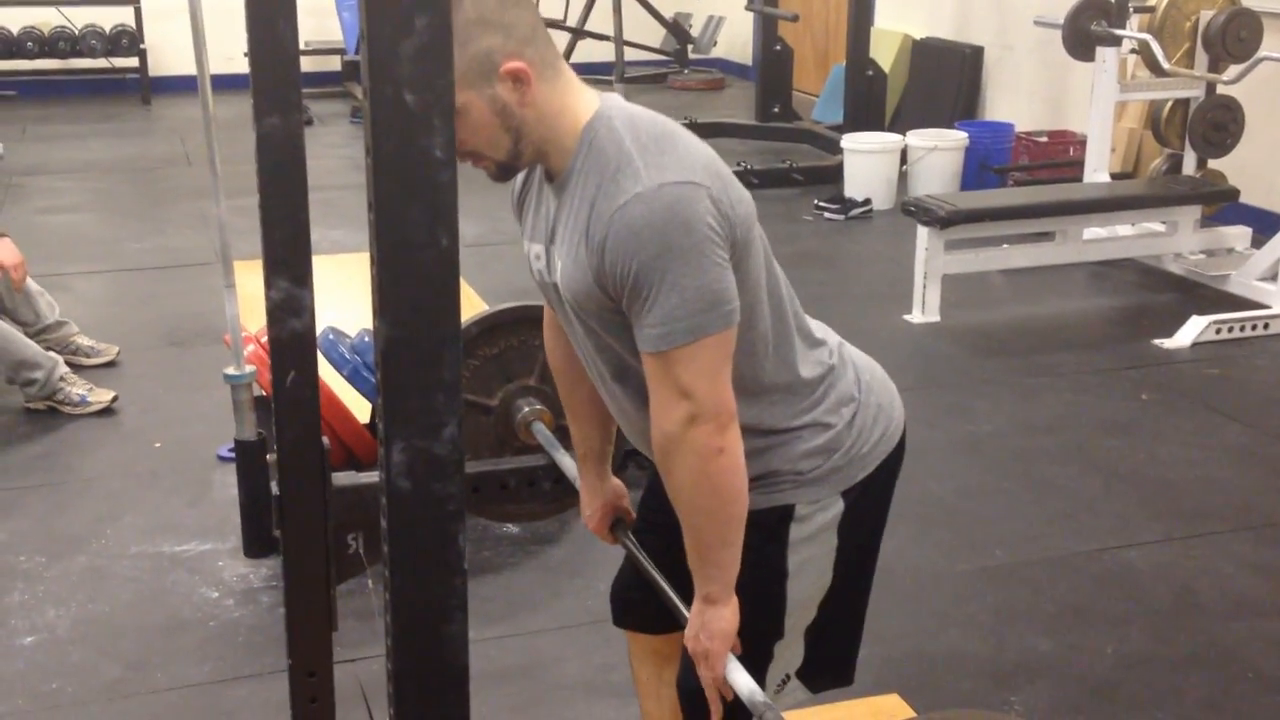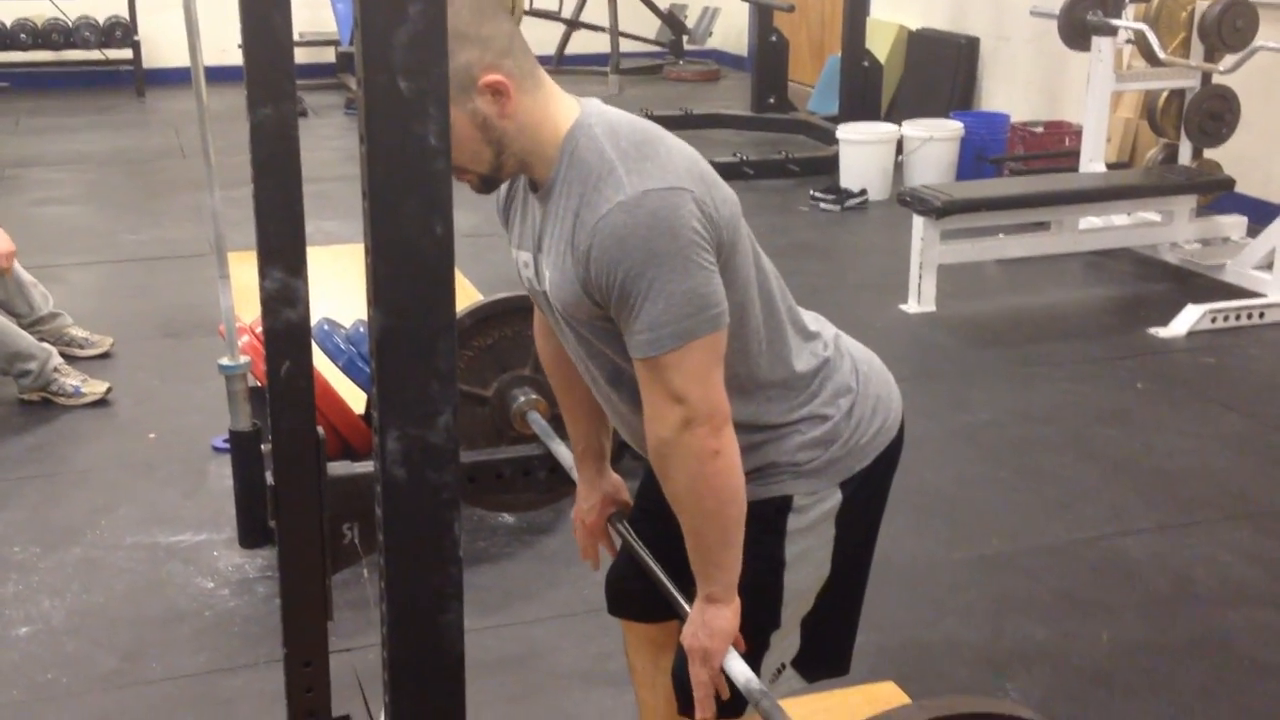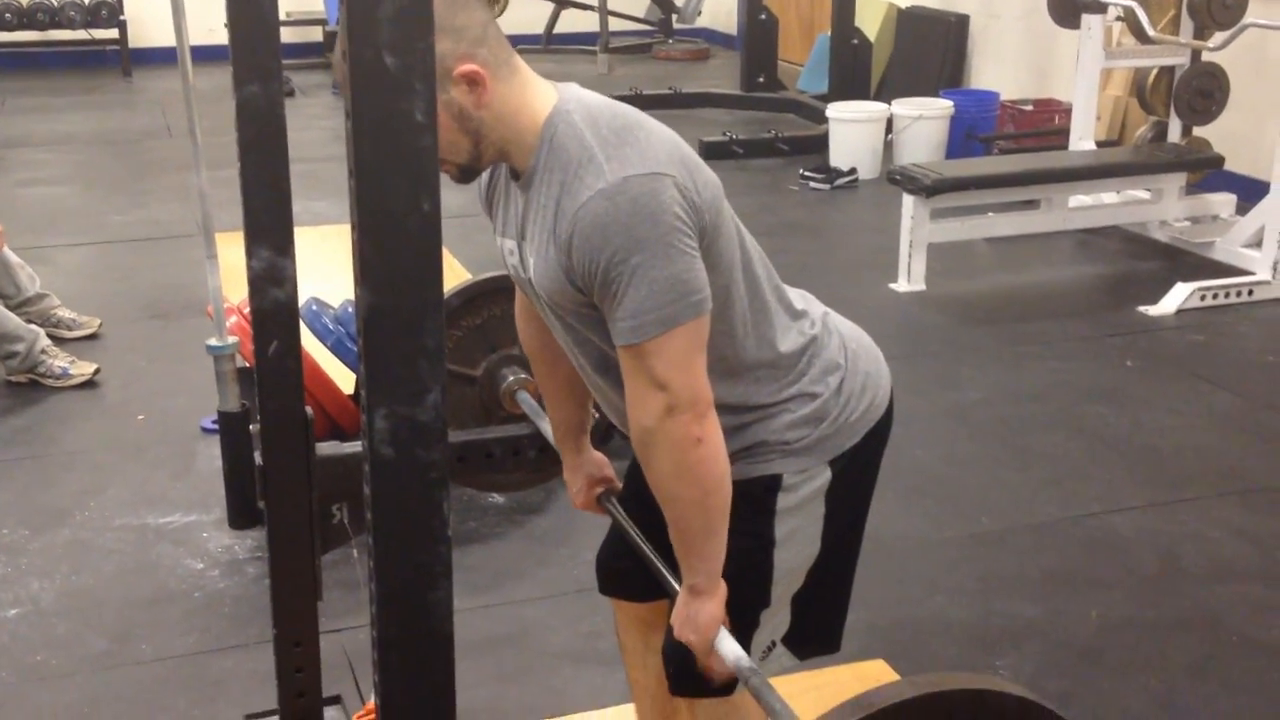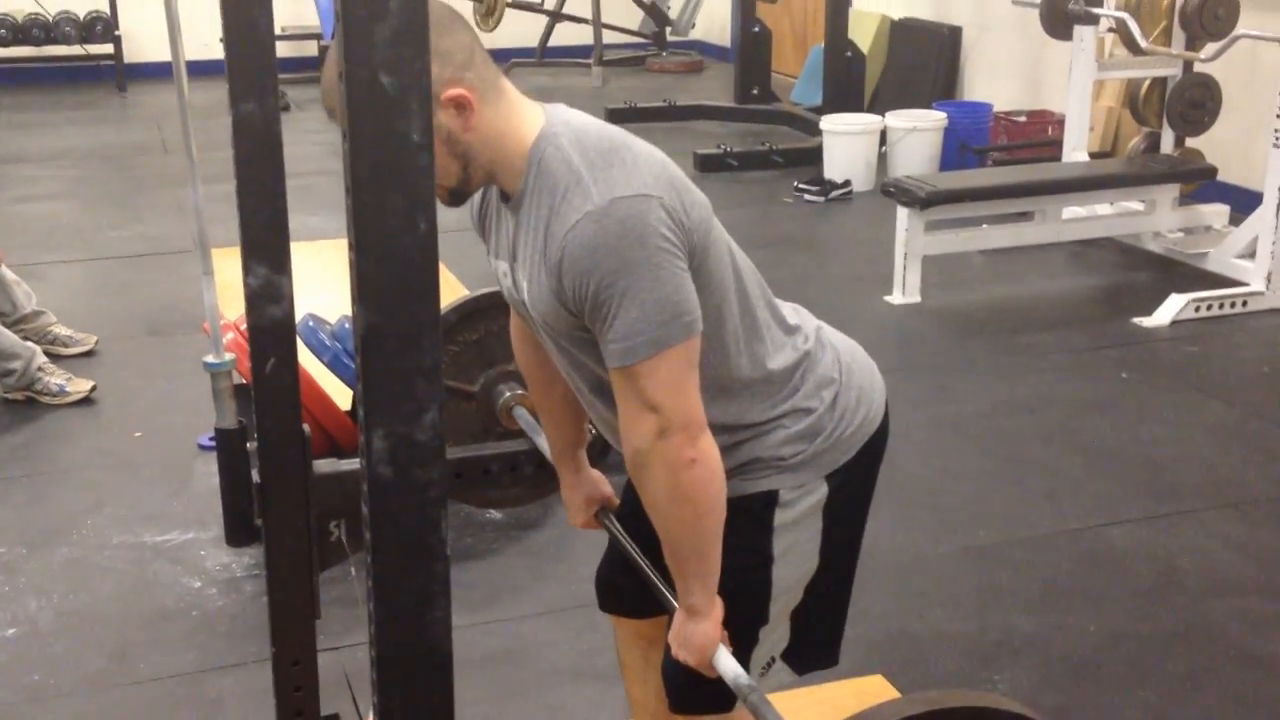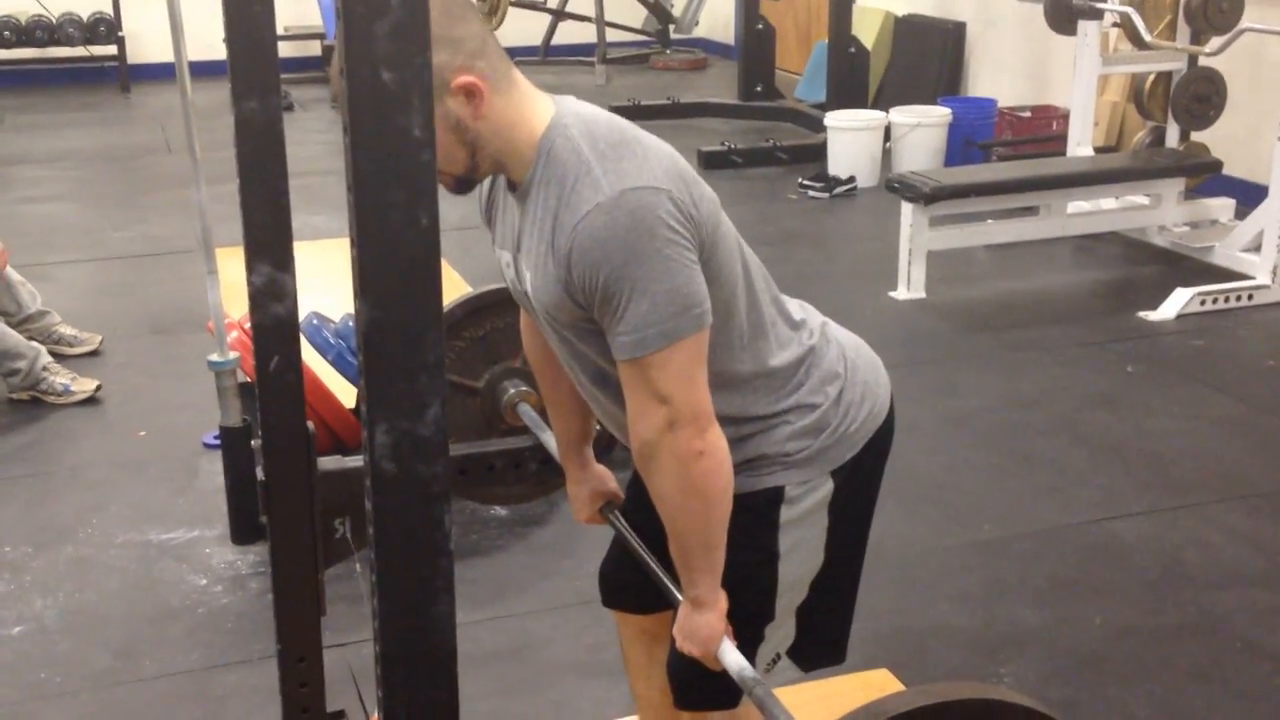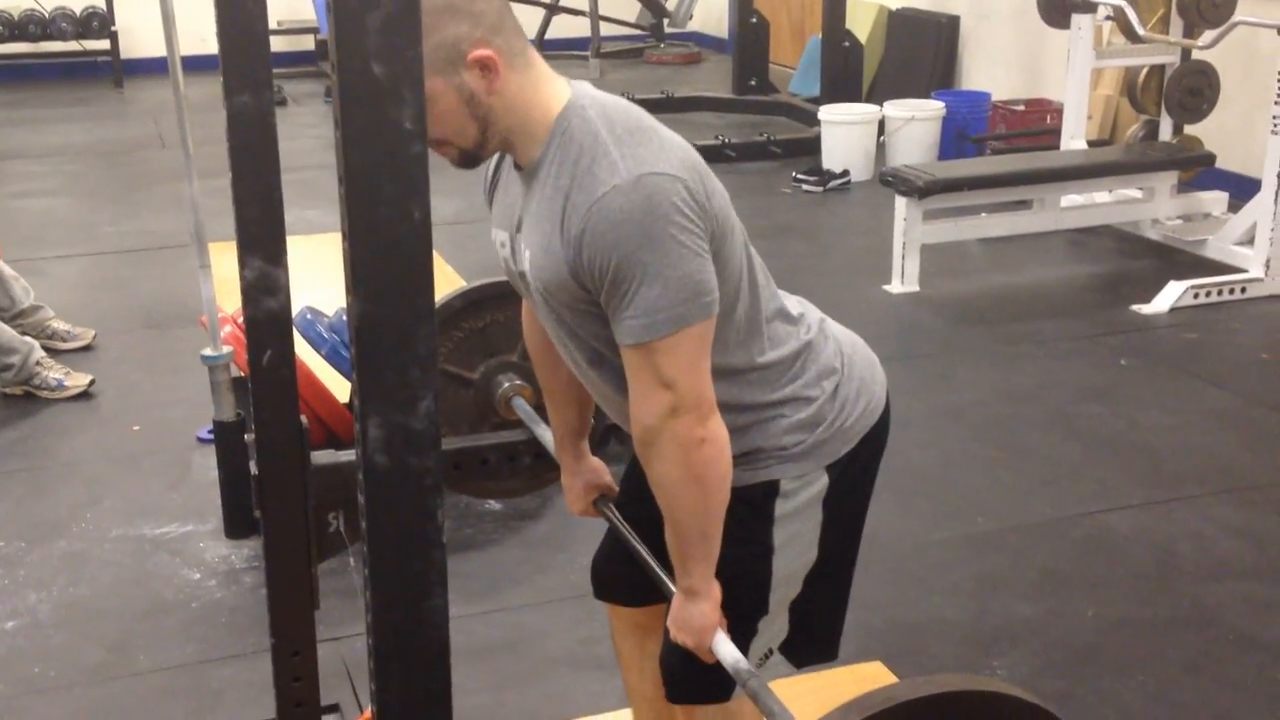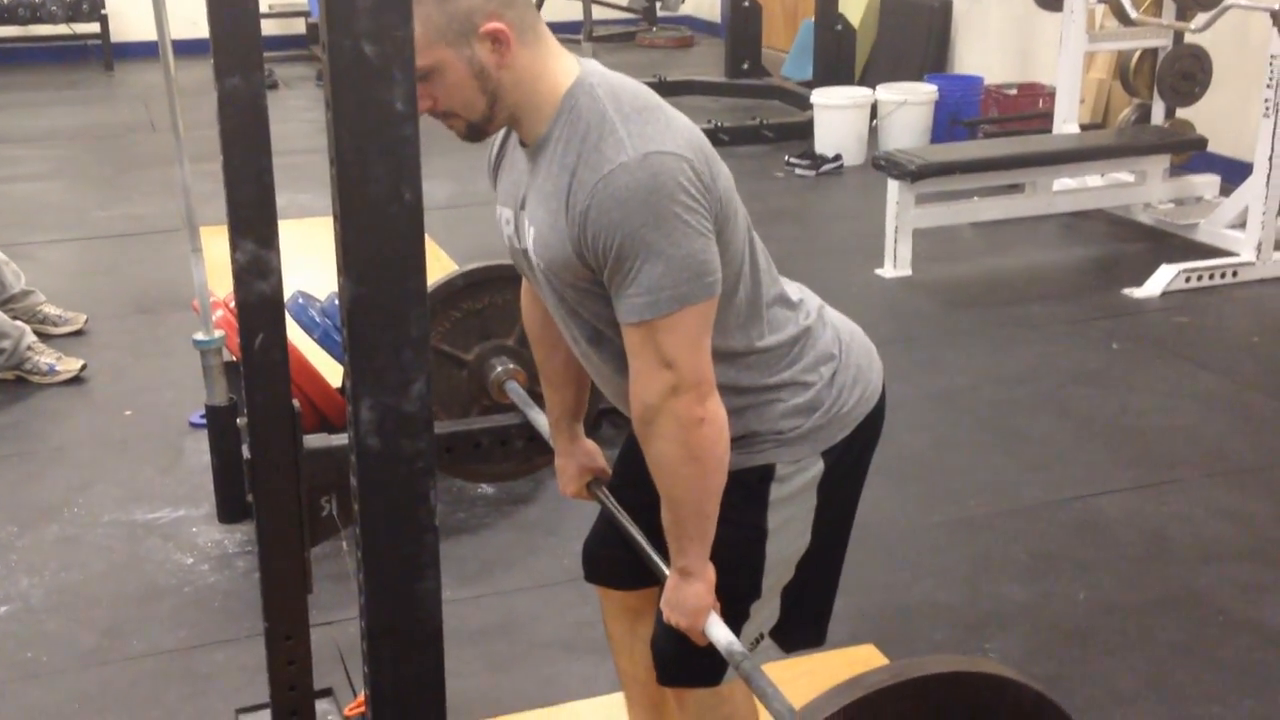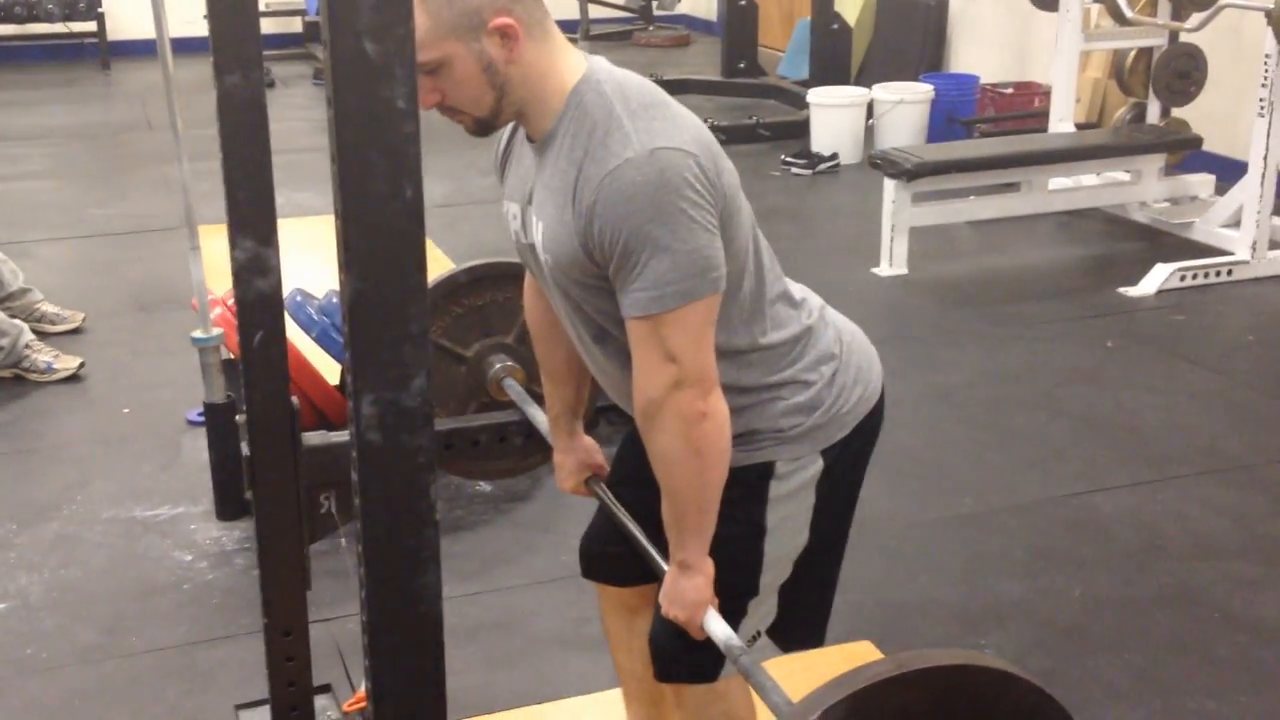
dt=0.3s
person 1, frame 1
left shoulder: (652, 201)
right shoulder: (543, 164)
left elbow: (698, 424)
right elbow: (570, 328)
left wrist: (715, 596)
right wrist: (594, 473)
left hip: (816, 456)
right hip: (729, 447)
right knee: (648, 617)
person 1, frame 2
left shoulder: (635, 208)
right shoulder: (526, 171)
left elbow: (693, 427)
right elbow: (559, 330)
left wrist: (719, 601)
right wrist: (592, 474)
left hip: (817, 446)
right hip: (728, 436)
right knee: (640, 605)
person 1, frame 3
left shoulder: (615, 194)
right shoulder: (510, 156)
left elbow: (676, 414)
right elbow: (542, 312)
left wrist: (704, 587)
right wrist: (574, 452)
left hip: (805, 424)
right hip: (724, 416)
right knee: (633, 586)
person 1, frame 4
left shoulder: (603, 216)
right shoulder: (502, 177)
left elbow: (669, 434)
right elbow: (537, 332)
left wrist: (700, 602)
right wrist: (572, 469)
left hip: (800, 437)
right hip: (722, 427)
right knee: (634, 603)
person 1, frame 5
left shoulder: (613, 209)
right shoulder: (511, 168)
left elbow: (676, 428)
right elbow: (546, 328)
left wrist: (705, 597)
right wrist: (579, 464)
left hip: (805, 435)
right hip: (727, 425)
right knee: (639, 600)
person 1, frame 6
left shoulder: (625, 193)
right shoulder: (516, 154)
left elbow: (678, 419)
right elbow: (549, 315)
left wrist: (698, 585)
right wrist: (572, 454)
left hip: (801, 430)
right hip: (713, 421)
right knee: (630, 591)
person 1, frame 7
left shoulder: (632, 172)
right shoulder: (520, 132)
left elbow: (677, 397)
right elbow: (547, 295)
left wrist: (693, 566)
right wrist: (566, 436)
left hip: (795, 416)
right hip: (713, 410)
left knee: (696, 658)
right knee: (621, 576)
person 1, frame 8
left shoulder: (638, 167)
right shoulder: (528, 128)
left elbow: (683, 394)
right elbow: (551, 291)
left wrist: (692, 560)
right wrist: (566, 431)
left hip: (794, 416)
right hip: (709, 405)
left knee: (692, 656)
right knee: (617, 570)
